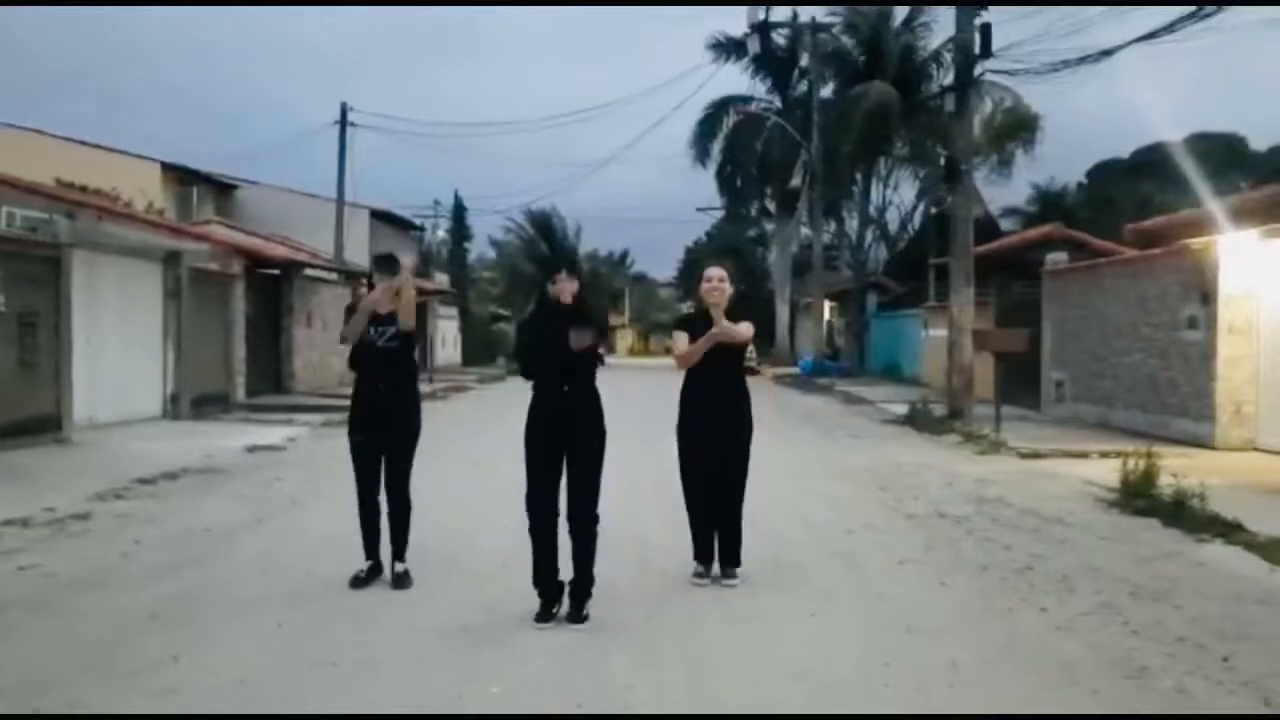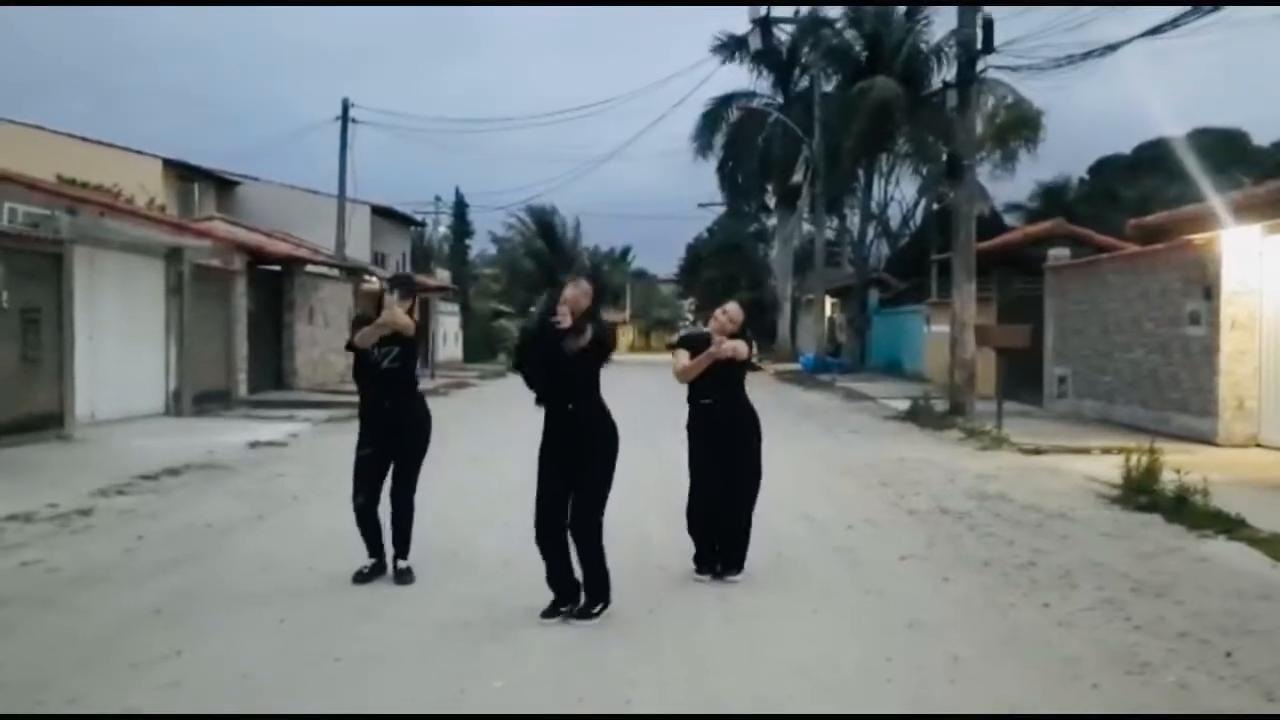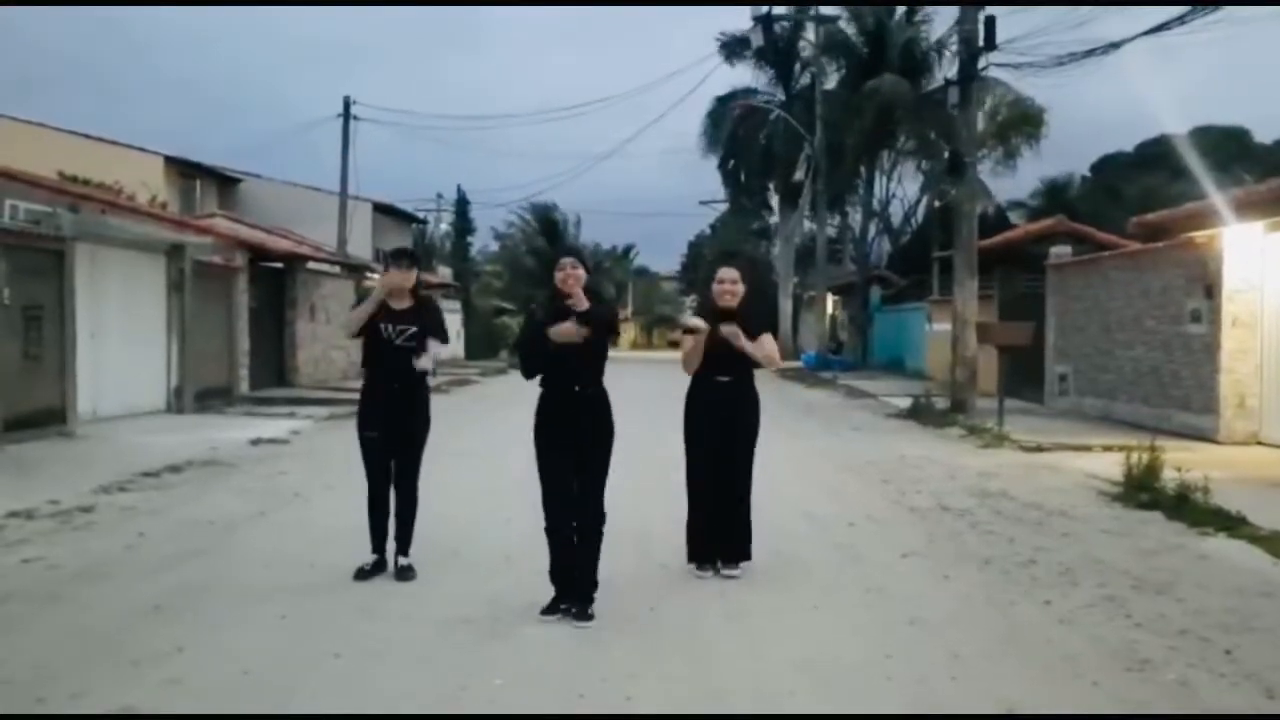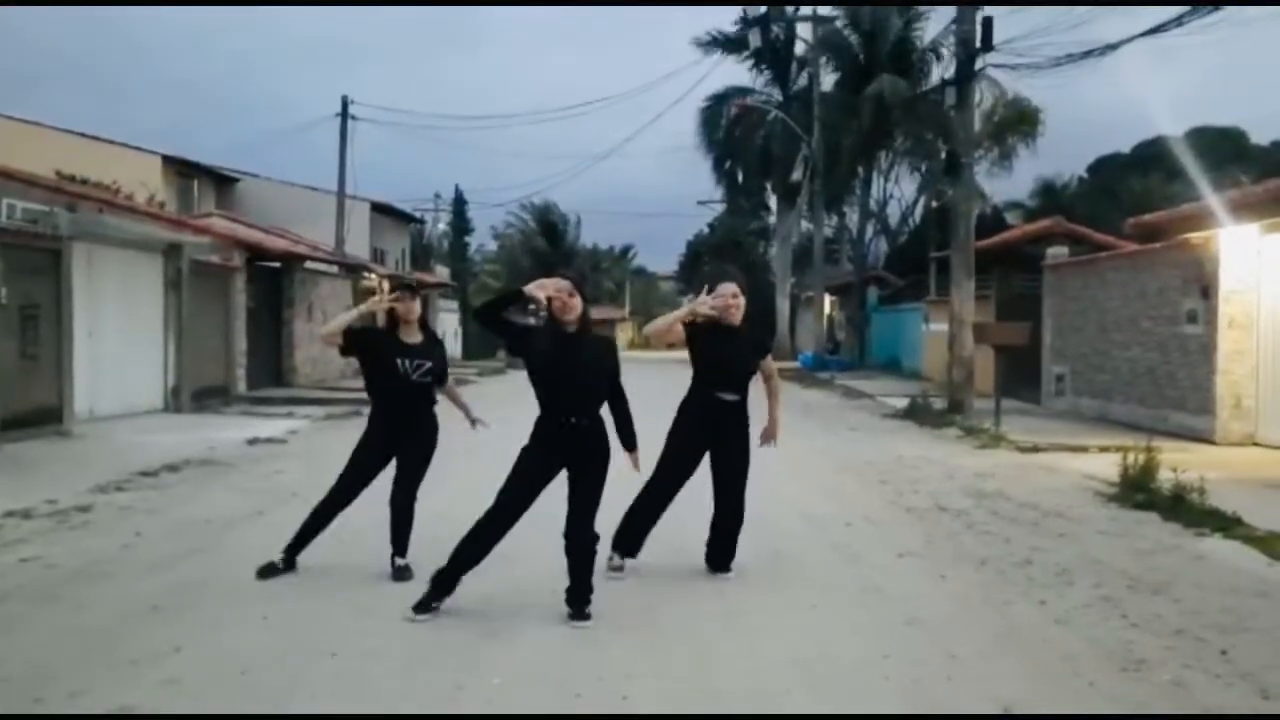
dt=0.5s
person 1, frame 1
left shoulder: (590, 317)
right shoulder: (535, 322)
left elbow: (594, 342)
right elbow: (529, 367)
left wrist: (571, 307)
right wrist: (566, 345)
left hip: (584, 414)
right hip: (544, 415)
left knee: (582, 510)
right knee: (540, 508)
left ankle: (580, 597)
right ankle: (548, 595)
person 1, frame 2
left shoulder: (594, 332)
right shoulder: (538, 331)
left elbow: (599, 345)
right elbow: (532, 375)
left wrist: (574, 329)
right wrist: (565, 345)
left hip: (595, 432)
right hip: (557, 431)
left knee: (584, 521)
right knee: (548, 522)
left ankle: (598, 595)
right ankle: (565, 592)
person 1, frame 3
left shoulder: (602, 311)
right shoulder: (541, 316)
left elbow: (604, 325)
right elbow: (528, 368)
left wrist: (585, 311)
right wrist: (550, 339)
left hip: (593, 411)
right hip: (553, 413)
left knee: (588, 508)
right knee: (557, 507)
left ankle: (584, 595)
right ankle: (563, 590)
person 1, frame 4
left shoulder: (601, 346)
right shoulder: (535, 338)
left elbow: (616, 396)
right elbow: (484, 315)
left wrist: (630, 444)
right wrist: (526, 292)
left hip: (590, 442)
right hip: (547, 438)
left knee: (580, 530)
right knee: (500, 513)
left ankle: (579, 600)
right ankle: (443, 583)
person 2, frame 1
left shoulder: (408, 307)
right shoulder: (358, 309)
left elbow: (406, 326)
right elbow: (348, 336)
left wrist: (408, 278)
right wrist: (367, 306)
left hip: (402, 407)
right hip: (365, 406)
left knee: (397, 488)
right knee: (366, 489)
left ankle: (399, 562)
right ankle: (372, 561)
person 2, frame 2
left shoulder: (410, 329)
right shoulder: (365, 324)
left elbow: (406, 327)
right elbow: (360, 340)
left wrist: (396, 320)
right wrist: (381, 324)
left hip: (411, 423)
right hip: (374, 423)
left knee: (402, 495)
right knee: (363, 499)
left ankle: (401, 559)
right ankle: (376, 558)
person 2, frame 3
left shoulder: (427, 310)
right shoulder: (374, 305)
left elbow: (436, 345)
right elbow: (352, 327)
left wrist: (426, 360)
right wrist: (378, 294)
left hip: (413, 404)
right hip: (375, 402)
left knee: (406, 481)
right knee: (377, 482)
left ankle: (403, 555)
right ankle: (377, 555)
person 2, frame 4
left shoulder: (434, 345)
right shoulder: (376, 339)
left elbow: (443, 385)
right elbow: (327, 335)
left wrist: (469, 412)
right wrist: (364, 309)
left hip: (421, 432)
right hip: (382, 428)
left knee: (403, 497)
right knee: (341, 493)
left ankle: (400, 557)
right ankle: (288, 556)
person 3, frame 1
left shoulder: (741, 322)
right shoulder: (687, 322)
left elbow: (743, 334)
right elbow: (681, 359)
left wrist: (725, 327)
right wrist: (711, 337)
left hip: (733, 407)
right hip: (696, 407)
left knee: (730, 484)
right knee: (698, 484)
left ankle: (729, 562)
right ankle: (703, 560)
person 3, frame 2
left shoulder: (740, 344)
right shoulder: (688, 342)
left elbow: (738, 350)
right elbow: (681, 374)
left wrist: (726, 348)
right wrist: (710, 354)
left hip: (739, 427)
right hip: (703, 426)
left knee: (738, 495)
right knee: (704, 495)
left ankle: (731, 562)
right ankle: (706, 560)
person 3, frame 3
left shoulder: (752, 321)
right shoulder: (699, 319)
left elbow: (773, 359)
right elbow: (690, 367)
left wrist: (741, 341)
right wrist: (697, 335)
left hip: (741, 407)
right hip: (702, 406)
left knee: (736, 480)
right knee: (701, 480)
left ankle: (731, 554)
right ankle: (702, 554)
person 3, frame 4
left shoulder: (755, 338)
right shoulder: (699, 331)
left elbow: (771, 376)
right elbow: (651, 333)
left wrist: (773, 419)
right wrist: (690, 309)
left hip: (734, 423)
right hip: (694, 417)
left knee: (731, 497)
right knee: (663, 483)
left ankle: (720, 558)
right ankle: (621, 549)
